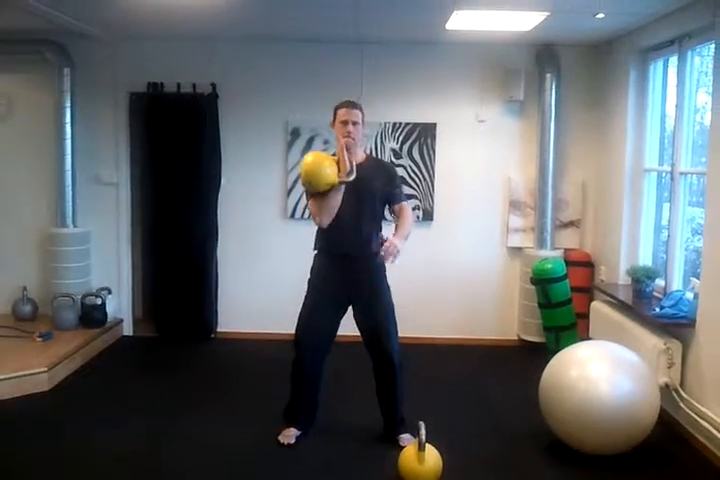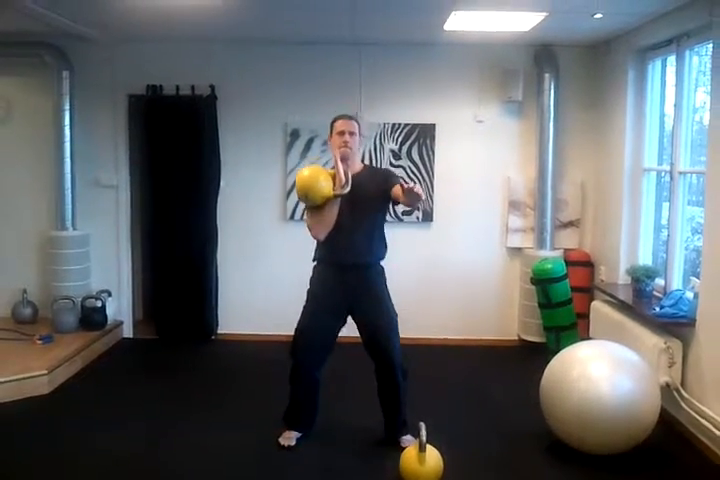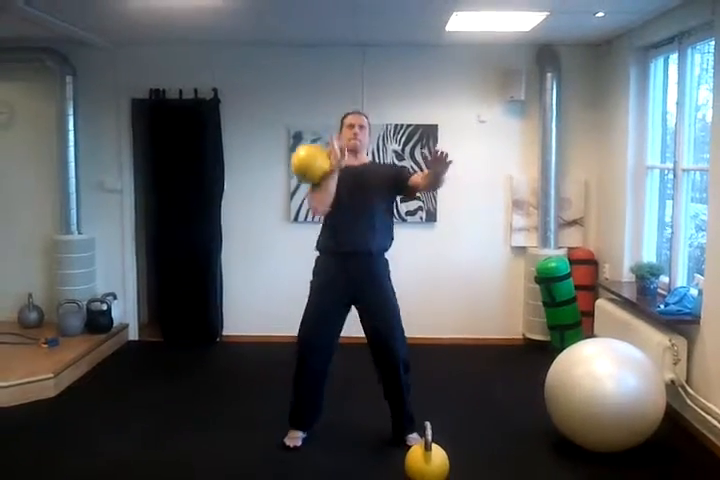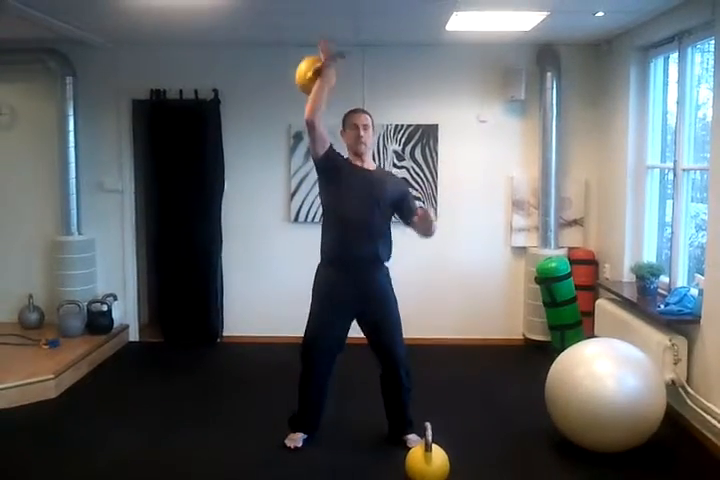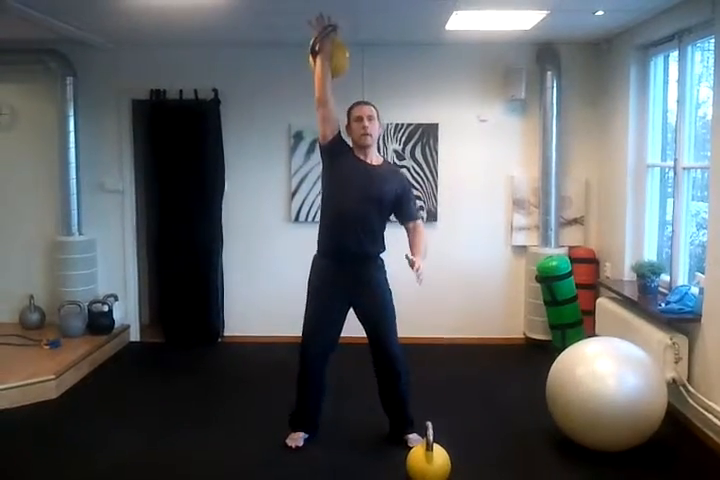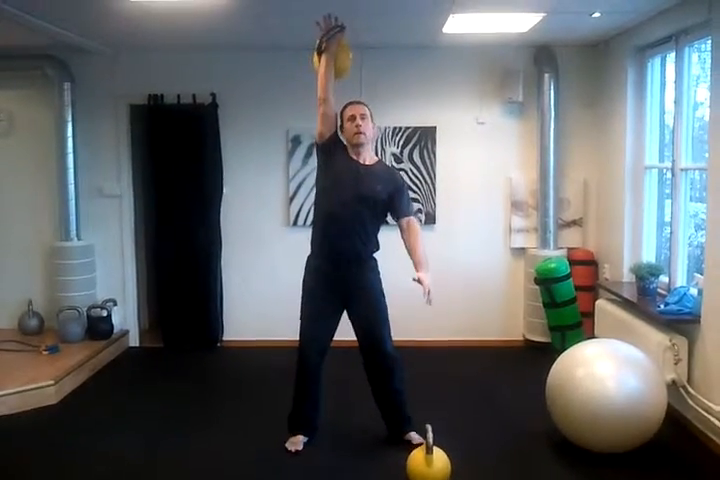
dt=0.3s
person 1, frame 1
left shoulder: (383, 170)
left elbow: (403, 210)
right elbow: (322, 218)
left wrist: (399, 235)
right wrist: (342, 177)
left hip: (369, 268)
right hip: (329, 267)
left knee: (386, 350)
right knee: (308, 346)
left ankle: (396, 426)
right ankle: (297, 421)
person 1, frame 2
left shoulder: (381, 177)
left elbow: (404, 194)
right elbow: (319, 231)
left wrist: (413, 193)
right wrist: (338, 191)
left hip: (369, 277)
right hip: (328, 277)
left knee: (390, 356)
right knee: (305, 352)
left ankle: (397, 428)
right ankle: (297, 423)
person 1, frame 3
left shoulder: (387, 173)
right shoulder: (329, 177)
left elbow: (427, 184)
right elbow: (318, 208)
left wrist: (436, 170)
right wrist: (333, 167)
left hip: (372, 269)
right hip: (332, 268)
left knee: (392, 350)
right knee: (311, 348)
left ankle: (405, 427)
right ankle: (300, 424)
person 1, frame 4
left shoulder: (393, 182)
right shoulder: (331, 167)
left elbow: (422, 228)
right elbow: (311, 121)
left wrist: (426, 220)
right wrist: (326, 75)
left hip: (375, 277)
right hip: (334, 275)
left knee: (394, 356)
right knee: (316, 354)
left ankle: (403, 428)
right ankle: (303, 426)
person 1, frame 5
left shoulder: (395, 178)
right shoulder: (335, 157)
left elbow: (413, 223)
right elbow: (322, 103)
left wrist: (417, 256)
right wrist: (323, 53)
left hip: (369, 271)
right hip: (329, 268)
left knee: (388, 351)
right knee: (314, 350)
left ankle: (403, 426)
right ankle: (303, 424)
person 1, frame 6
left shoulder: (389, 178)
right shoulder: (329, 156)
left elbow: (408, 223)
right elbow: (323, 101)
left wrist: (422, 267)
right wrist: (328, 52)
left hip: (363, 271)
right hip: (322, 269)
left knee: (381, 351)
right knee: (310, 351)
left ankle: (400, 425)
right ankle: (302, 427)
